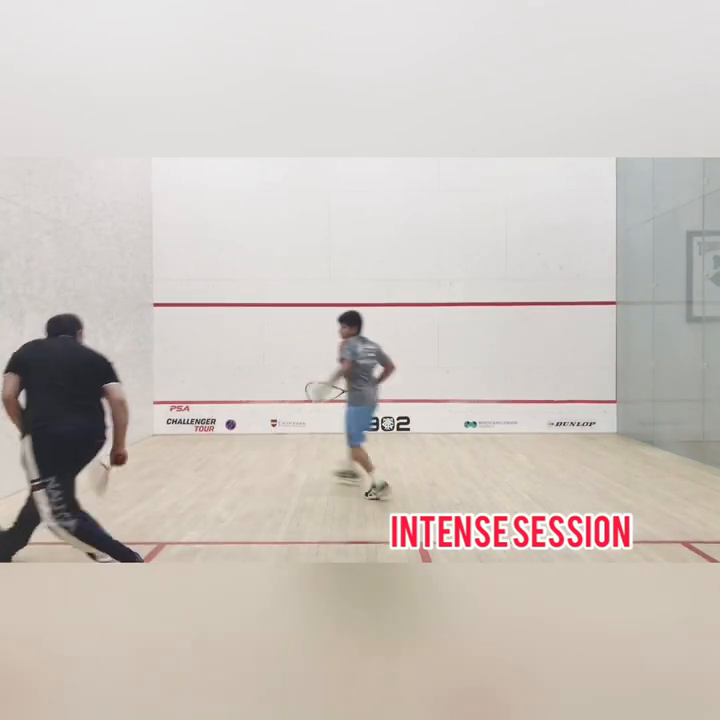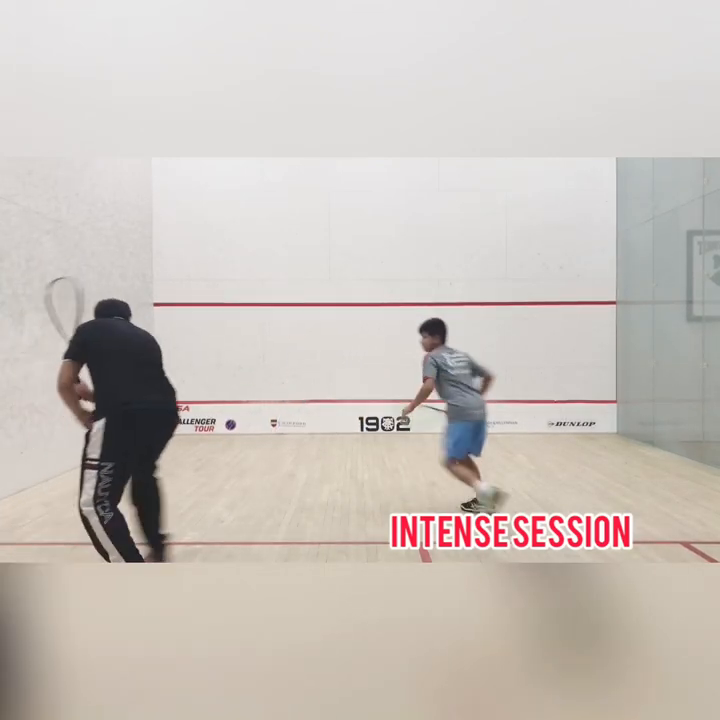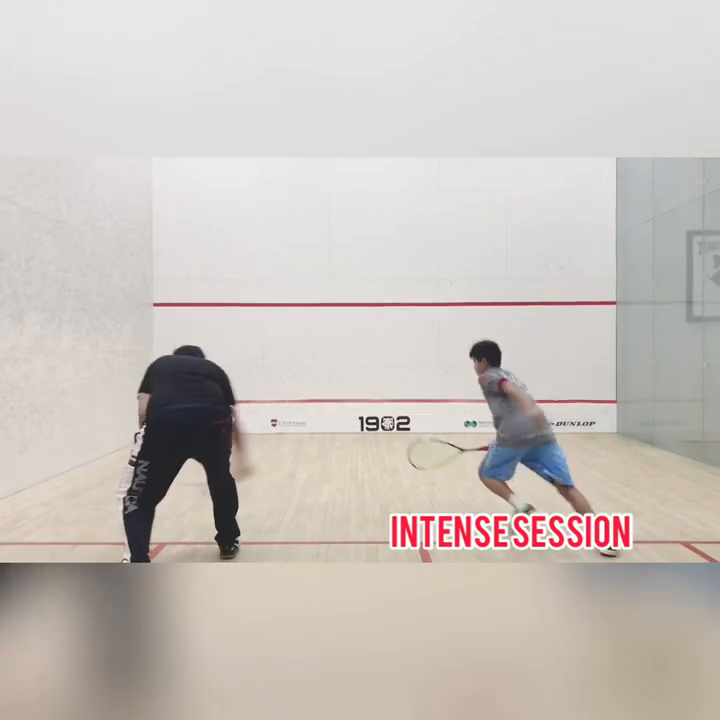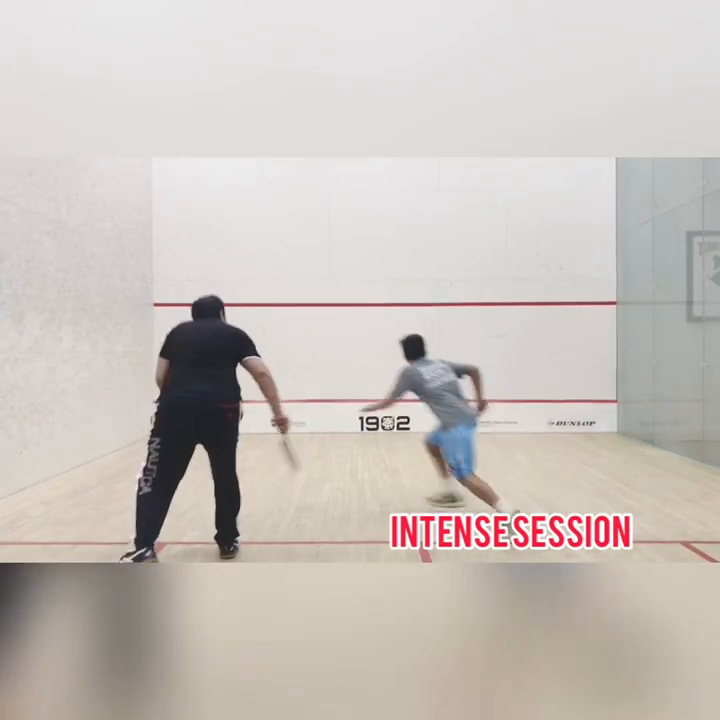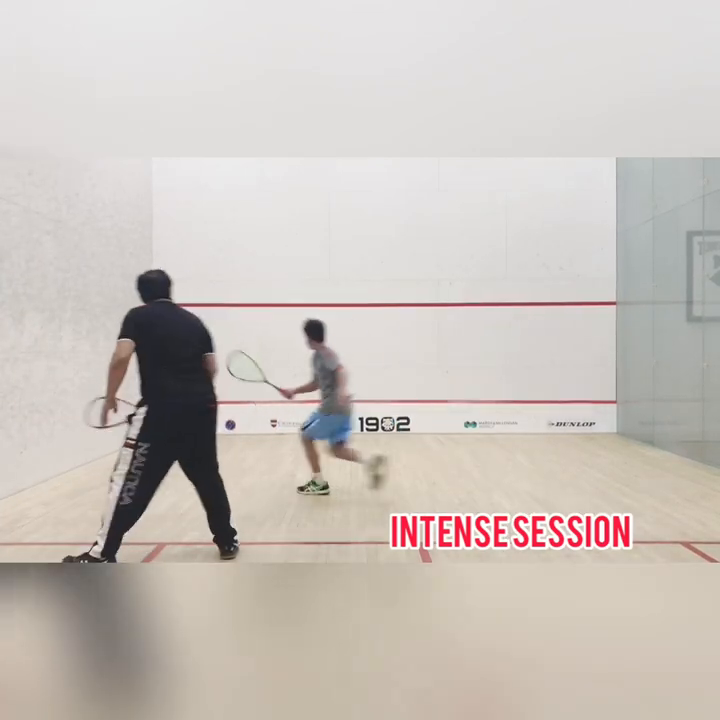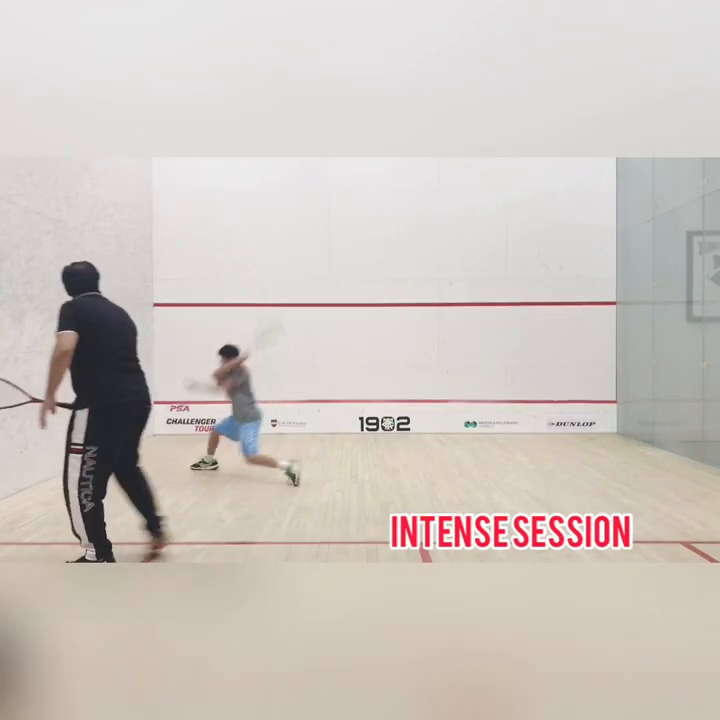
dt=0.4s
person 1, frame 1
left shoulder: (29, 351)
right shoulder: (95, 358)
right elbow: (119, 401)
left wrist: (28, 431)
right wrist: (118, 446)
left hip: (46, 433)
right hip: (91, 433)
left knee: (59, 515)
right knee: (52, 493)
left ankle: (126, 561)
person 1, frame 2
left shoulder: (89, 330)
right shoulder: (146, 339)
left elbow: (64, 384)
left wrist: (84, 417)
right wrist: (89, 392)
left hip: (121, 416)
right hip: (163, 414)
left knee: (95, 503)
right knee: (143, 476)
right ankle: (157, 548)
person 1, frame 3
left shoulder: (158, 365)
right shoulder: (214, 370)
left elbow: (144, 412)
right elbow: (231, 418)
left wrist: (148, 441)
right wrist: (241, 456)
left hip: (163, 420)
right hip: (215, 421)
left knee: (138, 498)
right knee: (220, 479)
left ankle: (137, 565)
right ankle: (229, 542)
person 1, frame 4
left shoulder: (179, 332)
right shoulder: (235, 334)
left elbow: (162, 377)
right elbow: (261, 373)
right wrist: (278, 412)
left hip: (177, 404)
right hip: (222, 406)
left knee: (155, 480)
right knee: (225, 473)
left ankle: (144, 548)
right ankle: (228, 541)
person 1, frame 5
left shoulder: (139, 316)
right shoulder: (193, 321)
left elbow: (121, 358)
right elbow: (211, 369)
left wrist: (110, 398)
left hip: (161, 408)
right hip: (203, 405)
left knee: (131, 482)
right knee: (207, 476)
left ankle: (102, 554)
right ankle: (226, 540)
person 1, frame 6
left shoulder: (74, 308)
right shoulder: (121, 314)
left elbow: (64, 349)
left wrist: (49, 397)
left hip: (100, 405)
right hip: (138, 399)
left knee: (82, 481)
right knee: (128, 468)
left ankle: (99, 557)
right ankle: (156, 528)
person 2, frame 1
left shoulder: (347, 344)
right shoulder: (373, 346)
left elbow: (344, 367)
right elbow: (390, 366)
left wrist: (330, 382)
left hip: (357, 400)
right hip: (370, 399)
left knee: (354, 443)
right knee: (355, 436)
left ankle: (378, 483)
right ankle: (351, 469)
person 2, frame 2
left shoulder: (431, 358)
right shoulder: (462, 355)
left elbow: (428, 387)
right elbow: (488, 376)
left wrist: (411, 406)
left hip: (461, 416)
right hip: (479, 412)
left knee: (451, 463)
right knee: (462, 457)
left ankle: (486, 491)
right ankle: (481, 499)
person 2, frame 3
left shoulder: (487, 377)
right shoulder: (509, 377)
left elbow: (509, 387)
left wrist: (529, 408)
left hip: (513, 437)
right hip: (541, 434)
left knee: (488, 476)
right knee: (566, 488)
left ankle: (520, 506)
person 2, frame 4
left shoulder: (408, 373)
right shoulder: (443, 364)
left elbow: (391, 400)
right elbow: (474, 370)
left wrist: (372, 407)
right wrist: (480, 397)
left hip: (455, 422)
right hip: (467, 417)
left knee: (464, 475)
right knee: (431, 443)
left ankle: (505, 511)
right ankle: (449, 493)
person 2, frame 5
left shoulder: (325, 355)
right shoulder: (318, 356)
left elbow: (341, 371)
right elbow: (315, 384)
left wrist: (343, 392)
right wrist: (294, 391)
left hip: (333, 408)
right hip: (337, 408)
left knee: (306, 437)
right knee: (339, 449)
left ankle: (319, 482)
right ankle: (372, 462)
person 2, frame 6
left shoulder: (242, 370)
right shoulder: (234, 371)
right elbow: (217, 376)
left hip: (249, 419)
right hip: (238, 417)
left knee: (251, 456)
right knee: (215, 431)
left ankle: (288, 466)
right ankle: (209, 461)
